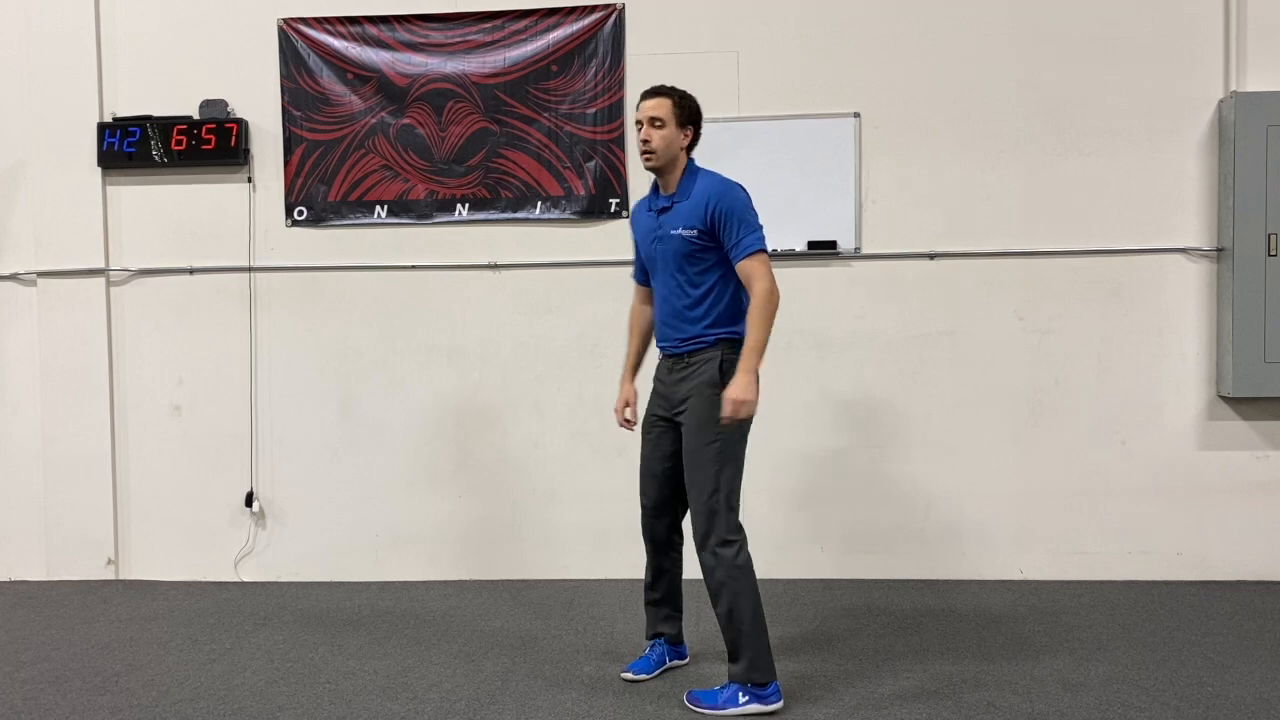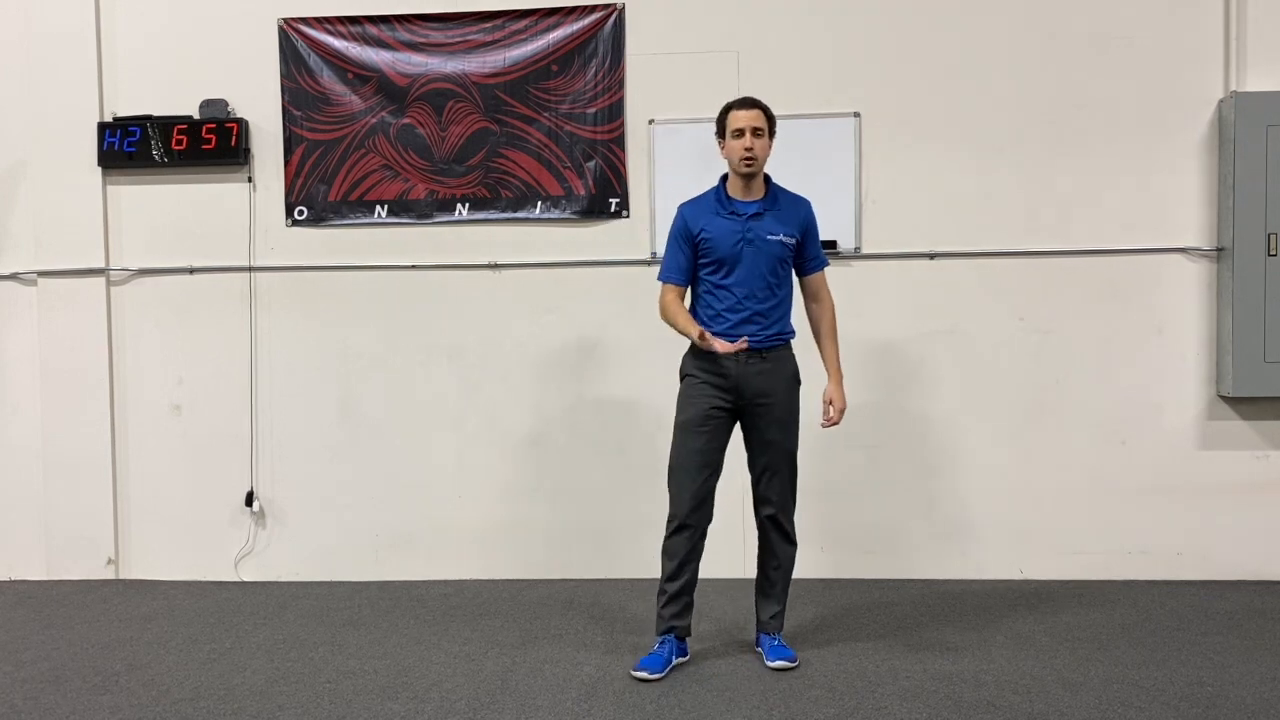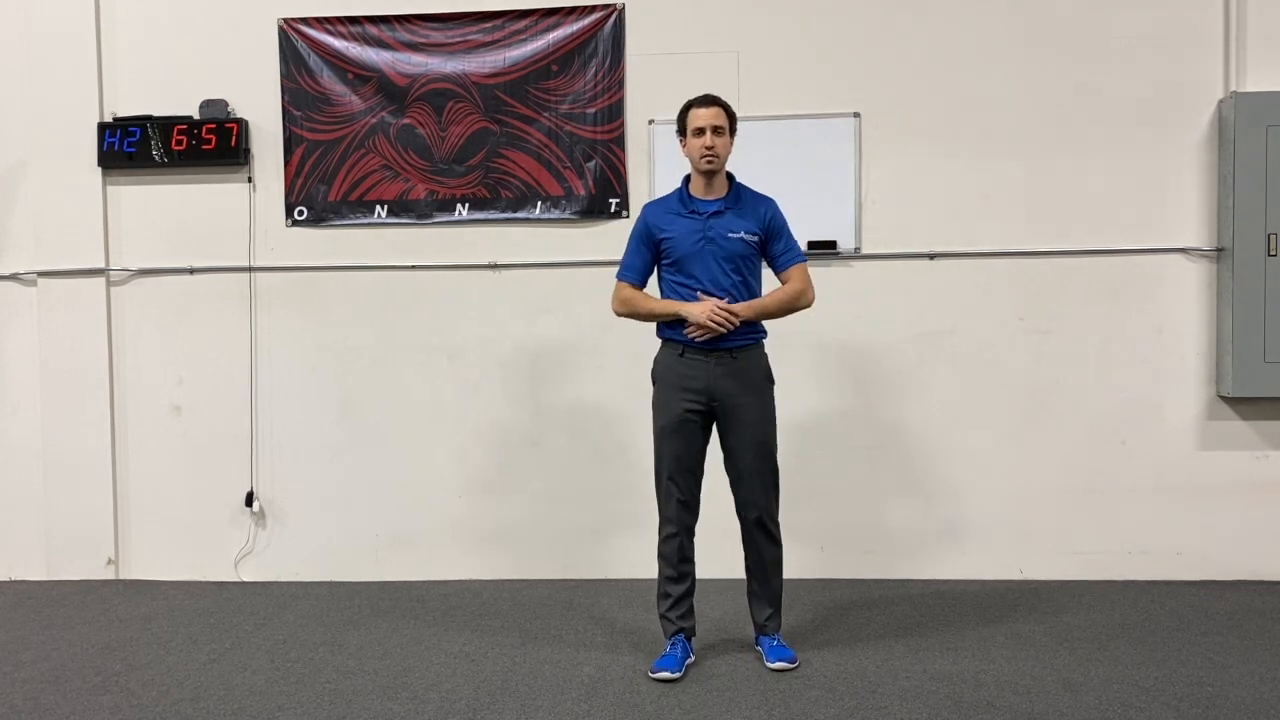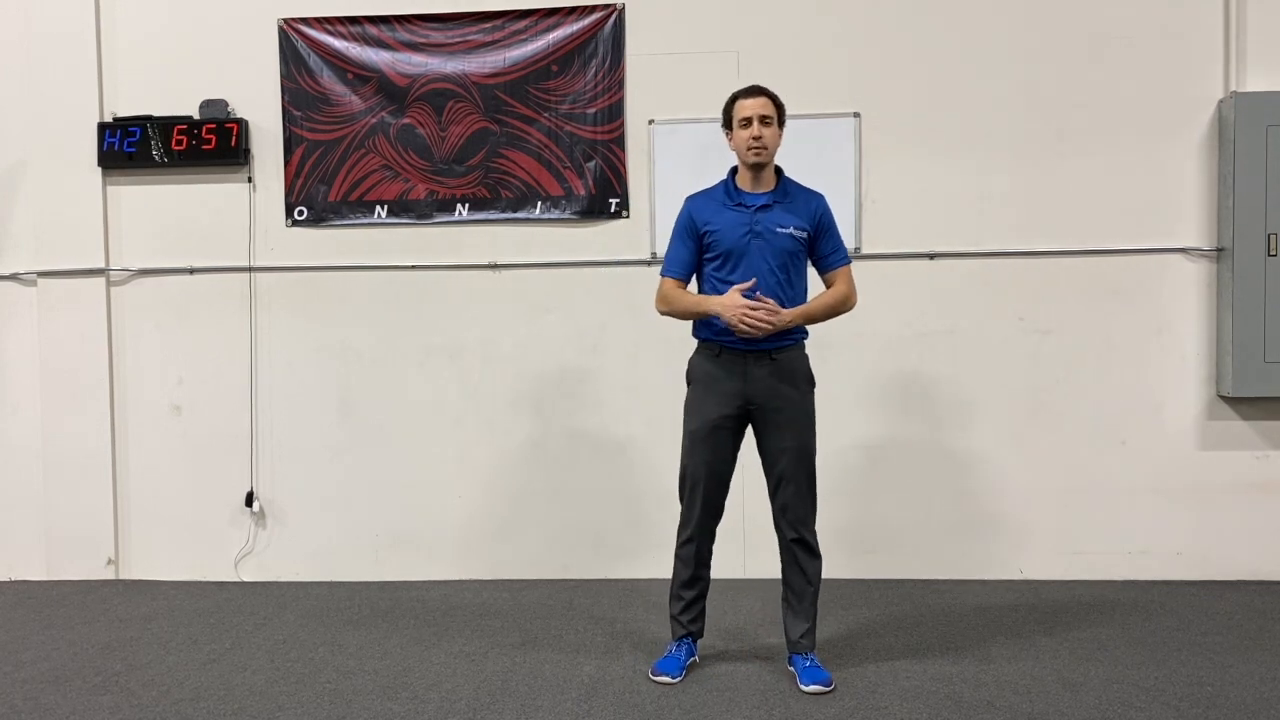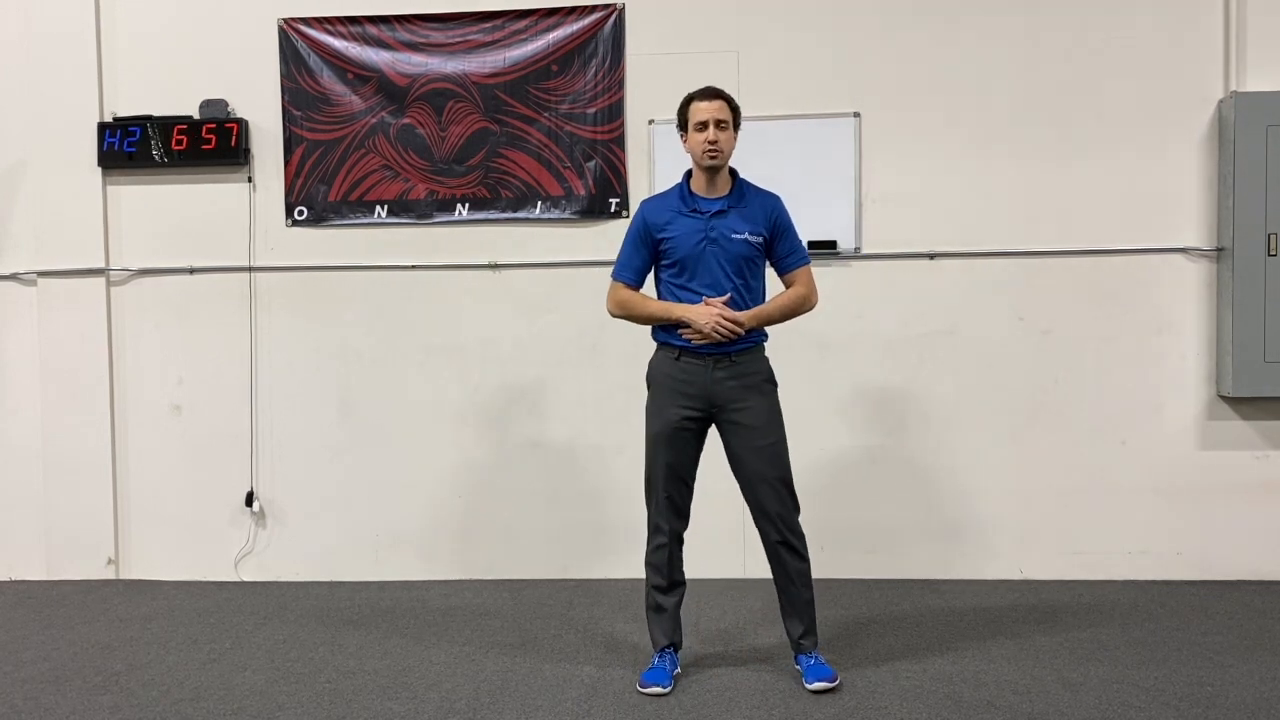
dt=1s
person 1, frame 1
left shoulder: (721, 196)
right shoulder: (644, 213)
left elbow: (763, 288)
left wrist: (747, 373)
right wrist: (628, 378)
left hip: (717, 376)
right hip: (672, 382)
left knee: (715, 525)
right knee: (657, 517)
right ankle: (665, 637)
person 1, frame 2
left shoulder: (797, 212)
right shoulder: (693, 215)
left elbow: (817, 298)
right elbow: (670, 301)
left wrist: (834, 376)
right wrist: (700, 337)
left hip: (774, 370)
right hip: (707, 371)
left knee: (776, 508)
right knee: (688, 505)
left ankle: (770, 629)
right ankle: (671, 635)
person 1, frame 3
left shoulder: (761, 211)
right shoulder: (656, 216)
left elbow: (801, 290)
right elbow: (623, 299)
left wrist: (739, 311)
right wrist: (687, 308)
left hip: (745, 368)
right hip: (678, 369)
left knee: (759, 507)
right knee: (677, 511)
left ankle: (767, 629)
right ankle: (678, 635)
person 1, frame 4
left shoulder: (810, 206)
right shoulder: (699, 208)
left elbow: (844, 292)
right elbow: (667, 297)
left wrist: (789, 316)
right wrist: (720, 305)
left hip: (785, 371)
right hip: (716, 370)
left knee: (796, 517)
right knee: (698, 513)
left ankle: (801, 647)
right ankle: (684, 637)
person 1, frame 5
left shoulder: (766, 208)
right shoulder: (654, 212)
left elbow: (804, 291)
right elbow: (619, 298)
left wrist: (742, 318)
right wrist: (687, 311)
left hip: (746, 372)
right hip: (675, 374)
left knee: (778, 513)
right knee: (666, 518)
left ankle: (805, 646)
right ankle: (666, 649)
